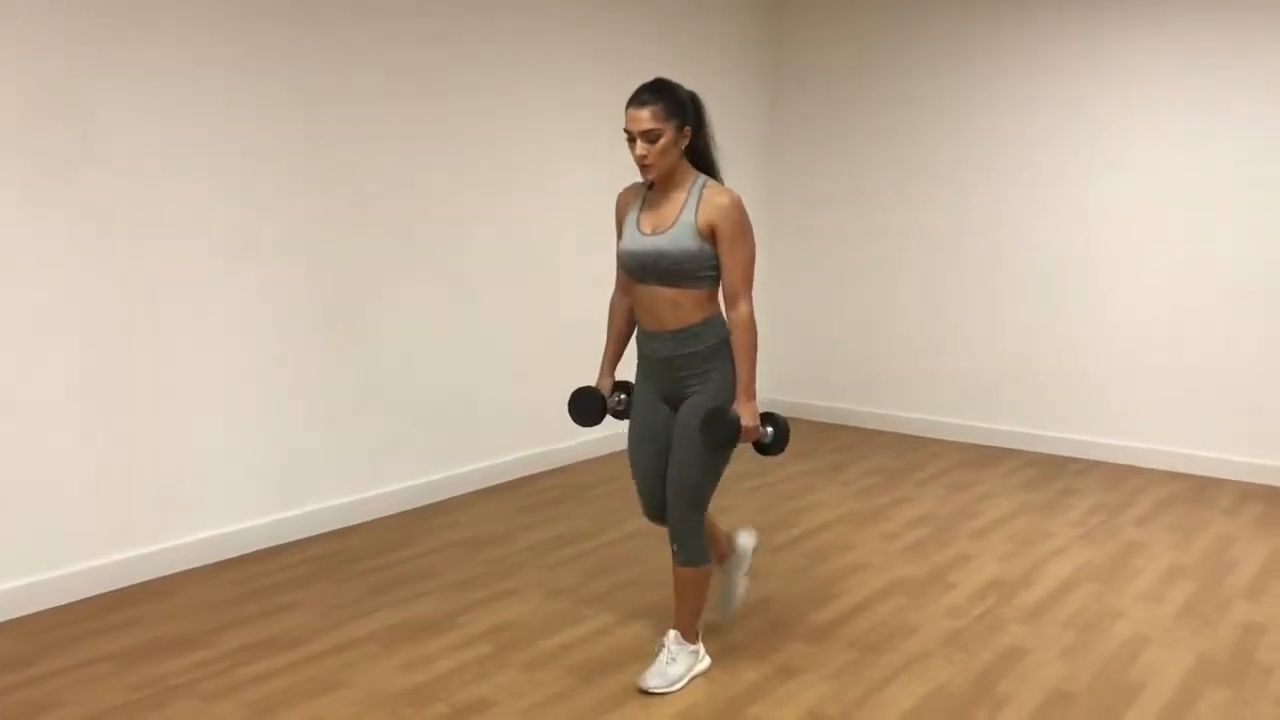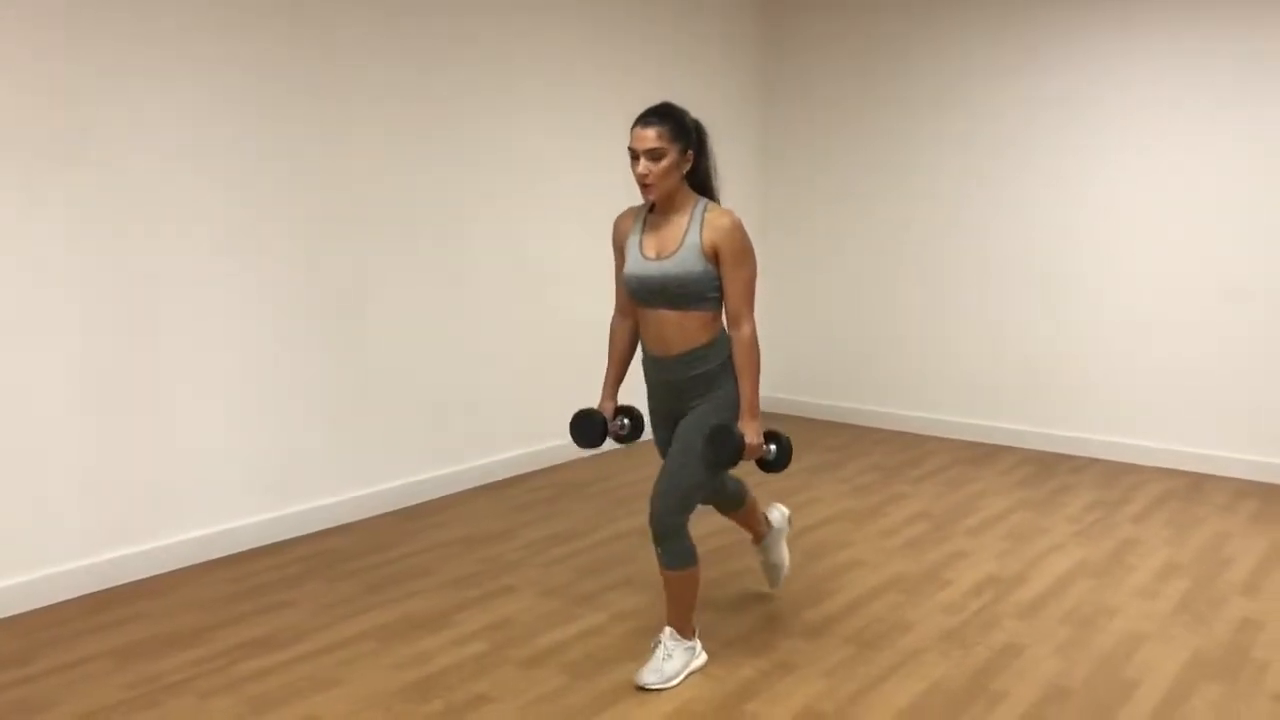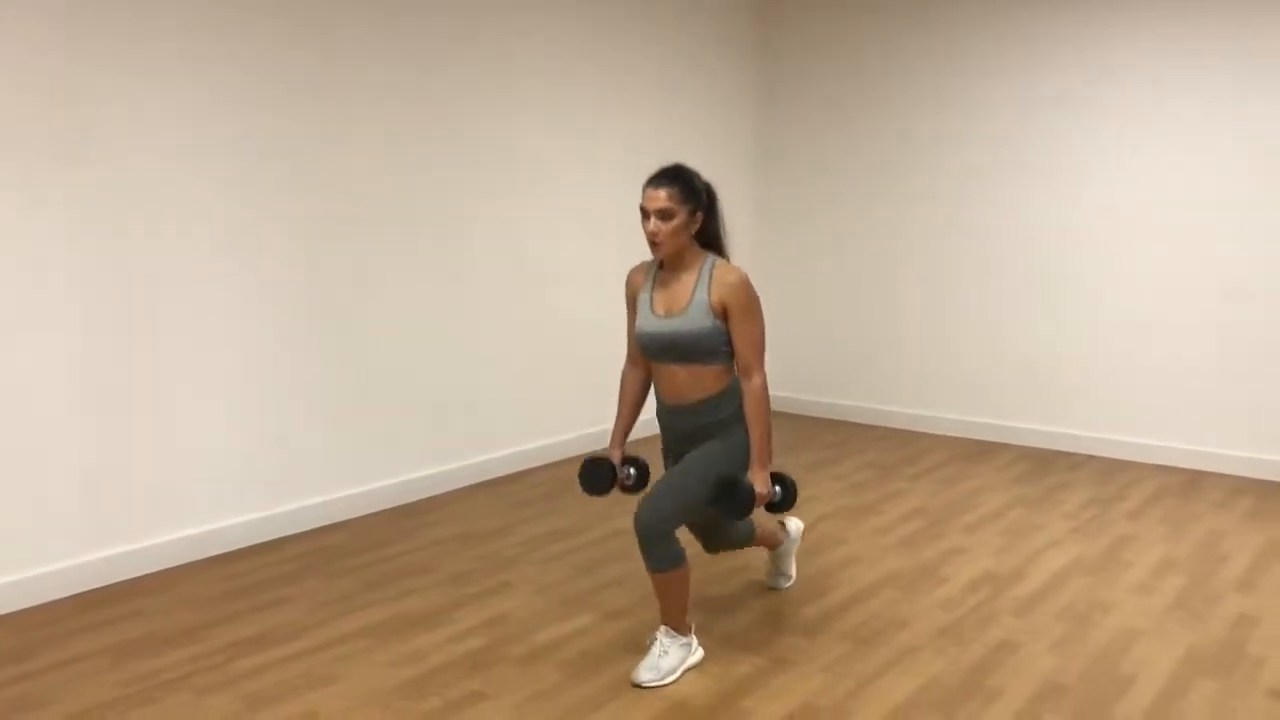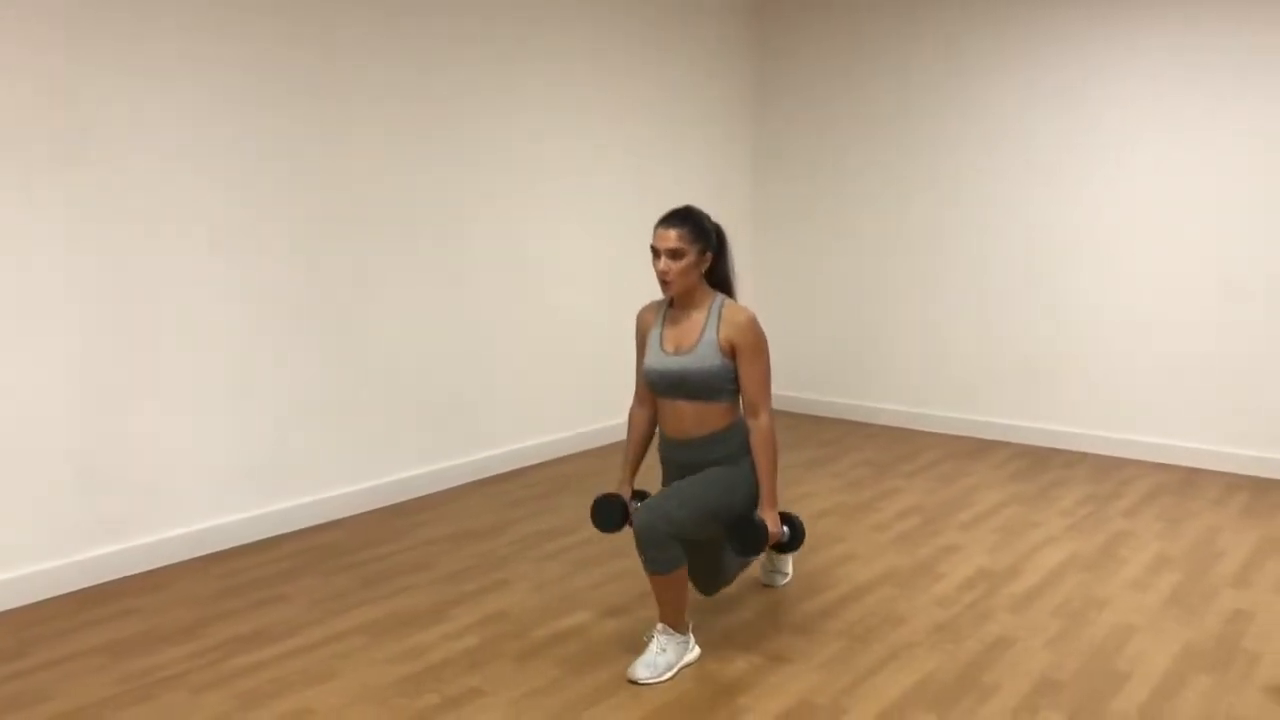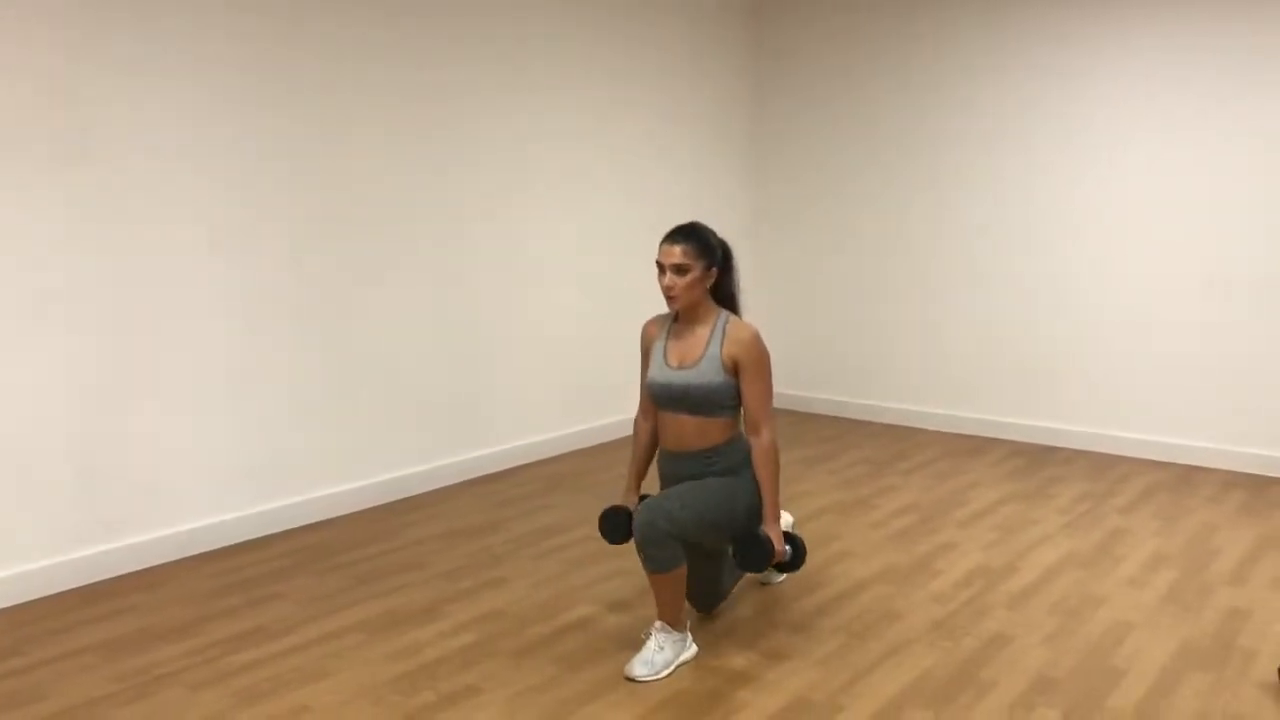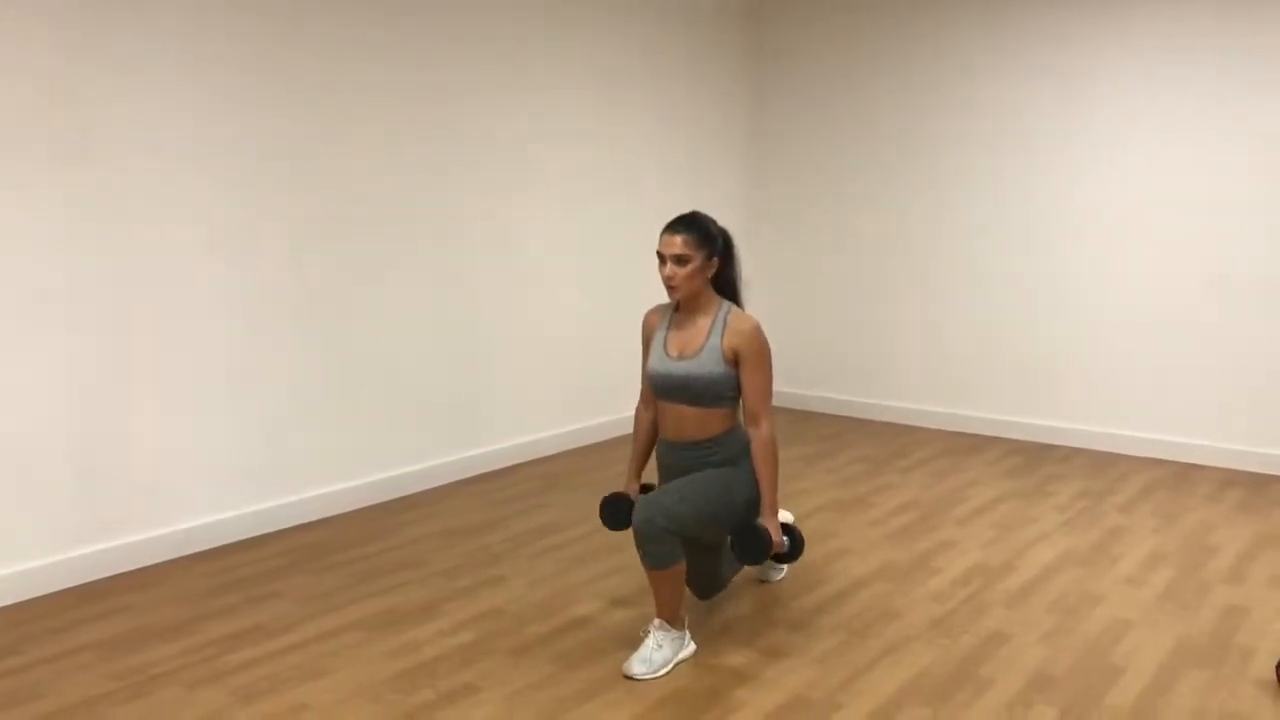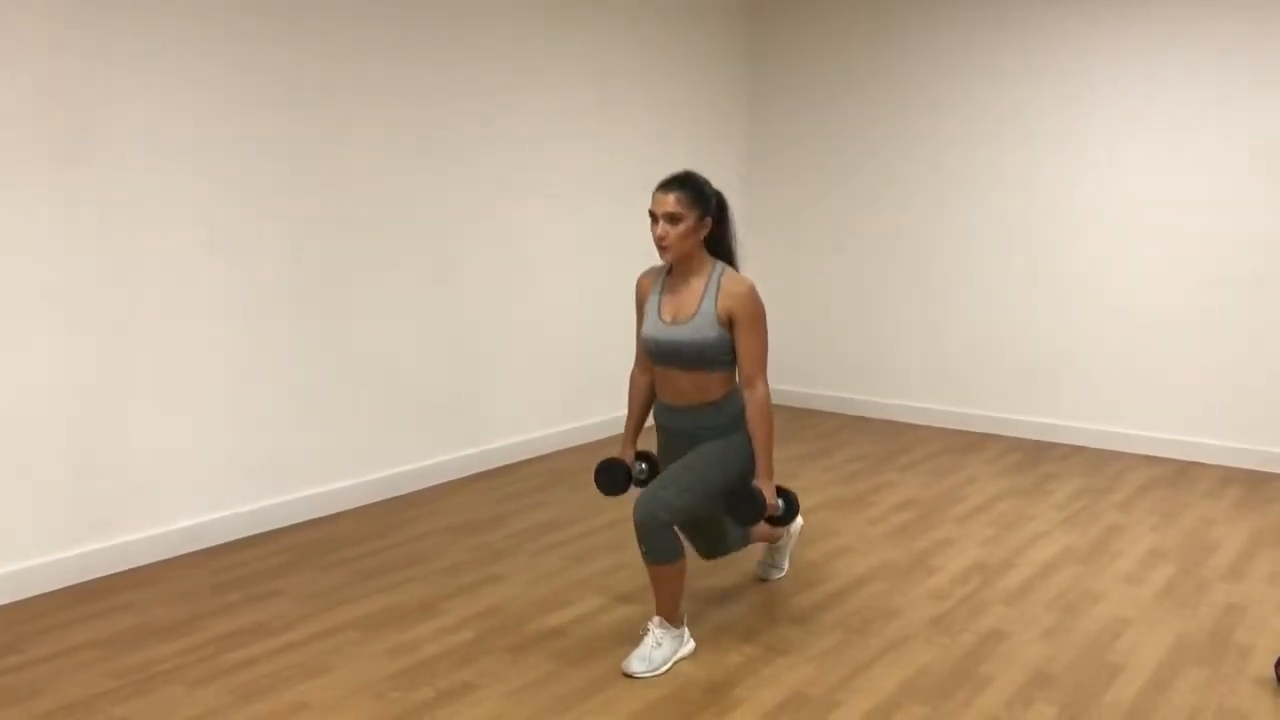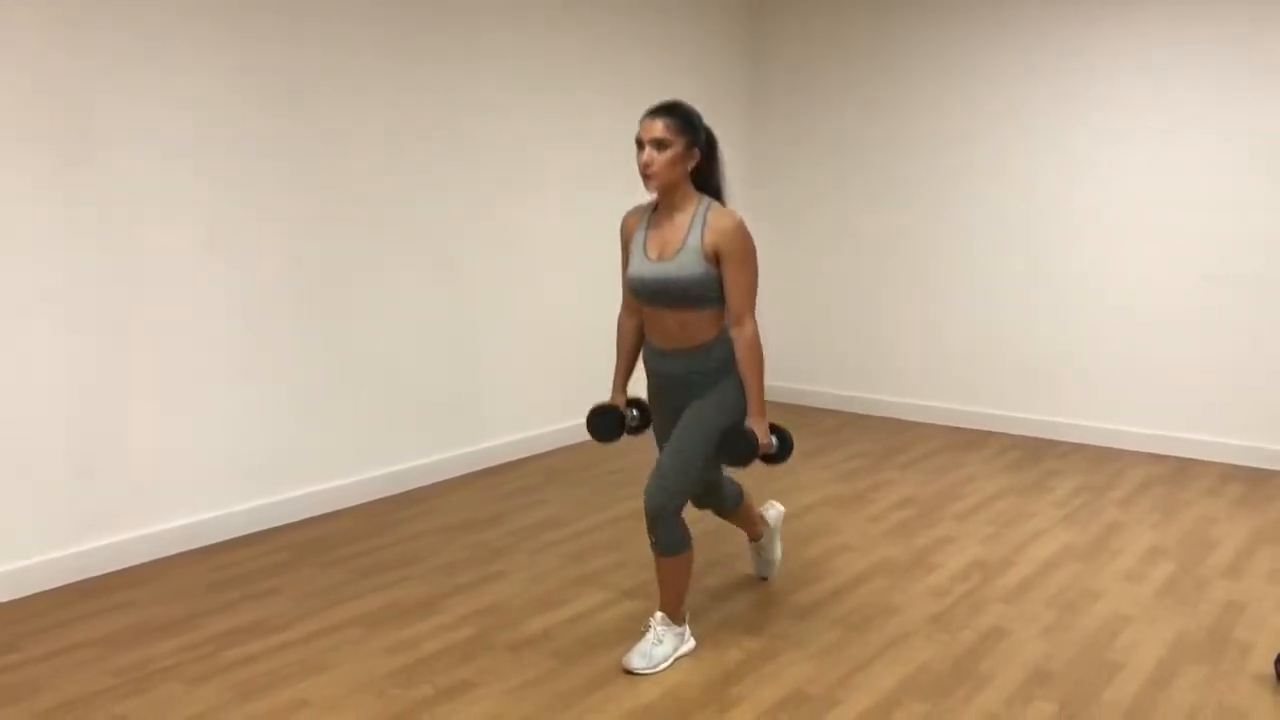
dt=0.2s
person 1, frame 1
left shoulder: (720, 204)
right shoulder: (628, 201)
left elbow: (740, 306)
left wrist: (746, 396)
right wrist: (607, 369)
left hip: (708, 370)
right hip: (653, 371)
left knee: (683, 512)
right knee: (655, 504)
left ankle: (687, 644)
right ankle: (731, 550)
person 1, frame 2
left shoulder: (722, 227)
right shoulder: (627, 225)
left elbow: (743, 326)
right elbow: (625, 317)
left wrist: (750, 414)
right wrist: (609, 392)
left hip: (713, 387)
right hip: (662, 389)
left knee: (665, 513)
right knee: (704, 487)
left ankle: (682, 640)
right ankle: (768, 524)
person 1, frame 3
left shoulder: (729, 283)
right shoulder: (638, 280)
left elbow: (753, 378)
right elbow: (636, 367)
left wrist: (759, 464)
right wrist: (618, 441)
left hip: (726, 431)
right hip: (676, 433)
left knee: (652, 520)
right knee: (713, 533)
left ankle: (678, 638)
right ankle: (781, 536)
person 1, frame 4
left shoulder: (737, 323)
right shoulder: (648, 318)
left elbow: (759, 416)
right elbow: (644, 404)
left wrist: (769, 505)
right wrist: (625, 479)
left hip: (732, 465)
right hip: (679, 465)
left knee: (652, 523)
right knee: (709, 578)
left ankle: (674, 637)
right ankle: (769, 547)
person 1, frame 5
left shoulder: (741, 339)
right shoulder: (653, 332)
left elbow: (761, 433)
right elbow: (647, 416)
left wrist: (769, 519)
right wrist: (630, 490)
left hip: (732, 478)
right hip: (677, 477)
left knee: (653, 522)
right knee: (706, 597)
left ankle: (672, 635)
person 1, frame 6
left shoulder: (742, 330)
right shoulder: (654, 322)
left elbow: (759, 424)
right elbow: (648, 406)
left wrist: (768, 510)
right wrist: (632, 478)
left hip: (729, 470)
right hip: (676, 469)
left knee: (651, 518)
right knee: (706, 584)
left ankle: (670, 633)
person 1, frame 7
left shoulder: (736, 292)
right shoulder: (648, 284)
left elbow: (755, 387)
right elbow: (643, 369)
left wrist: (764, 475)
right wrist: (628, 442)
left hip: (726, 436)
right hip: (674, 435)
left knee: (652, 511)
right knee: (710, 542)
left ankle: (670, 629)
right ankle: (776, 531)
person 1, frame 8
left shoulder: (723, 227)
right shoulder: (633, 223)
left elbow: (743, 325)
right elbow: (631, 313)
left wrist: (756, 413)
right wrist: (618, 388)
left hip: (717, 382)
right hip: (663, 384)
left knee: (661, 499)
right knee: (701, 490)
left ankle: (671, 626)
right ankle: (763, 524)
